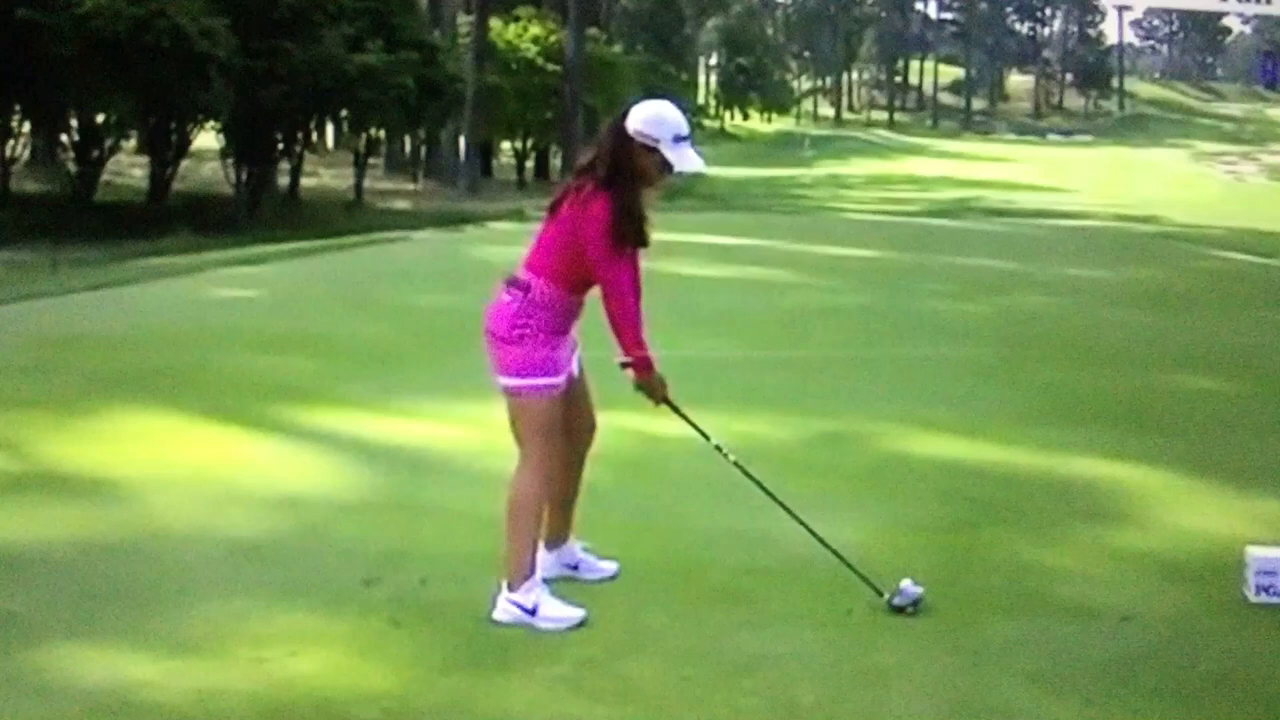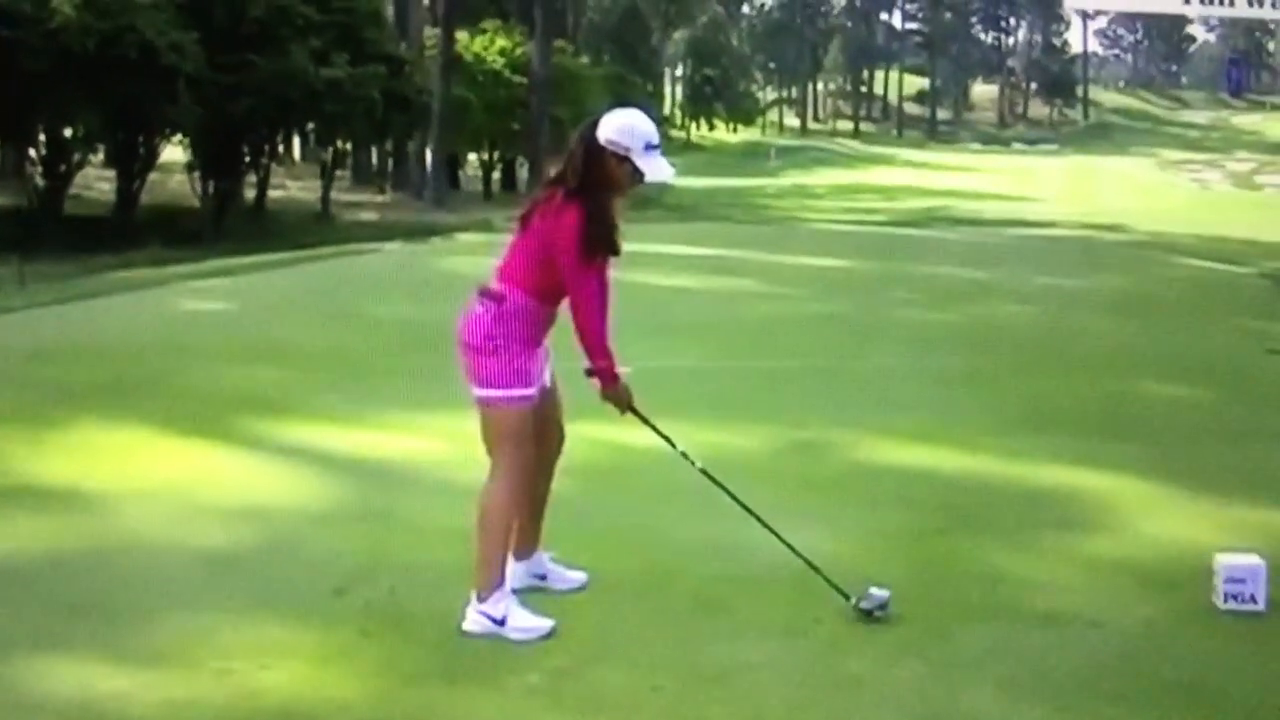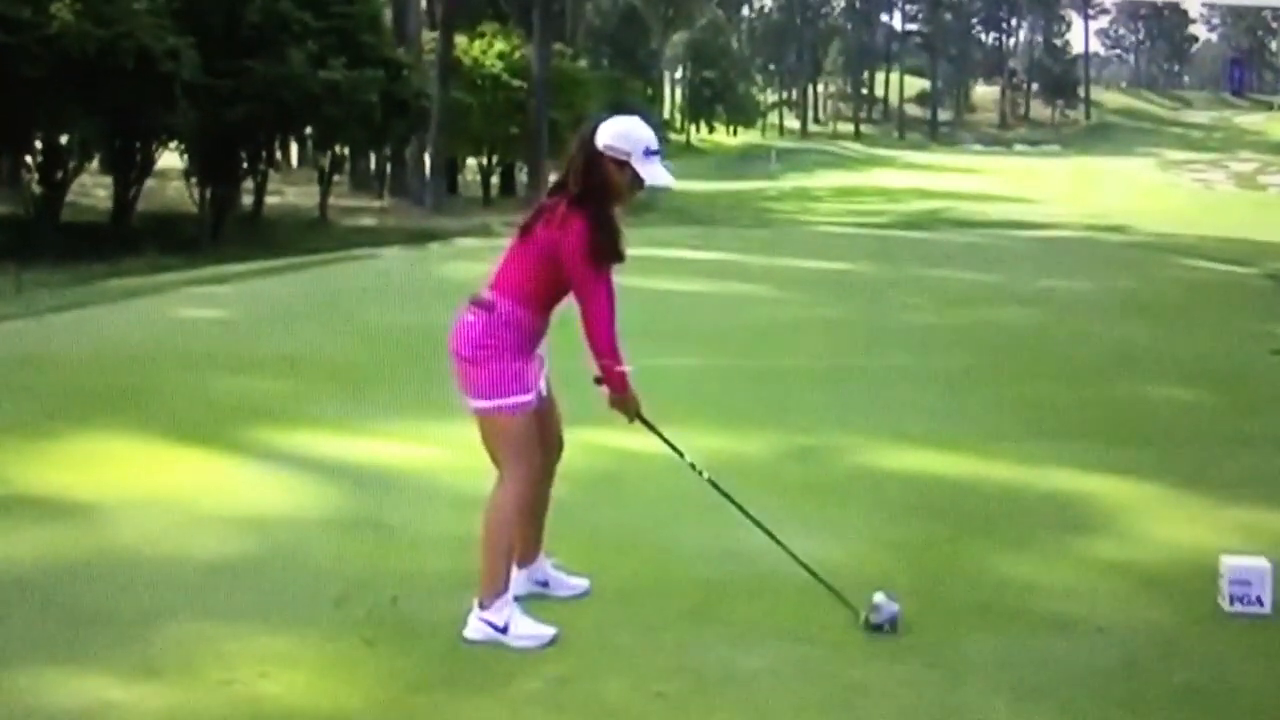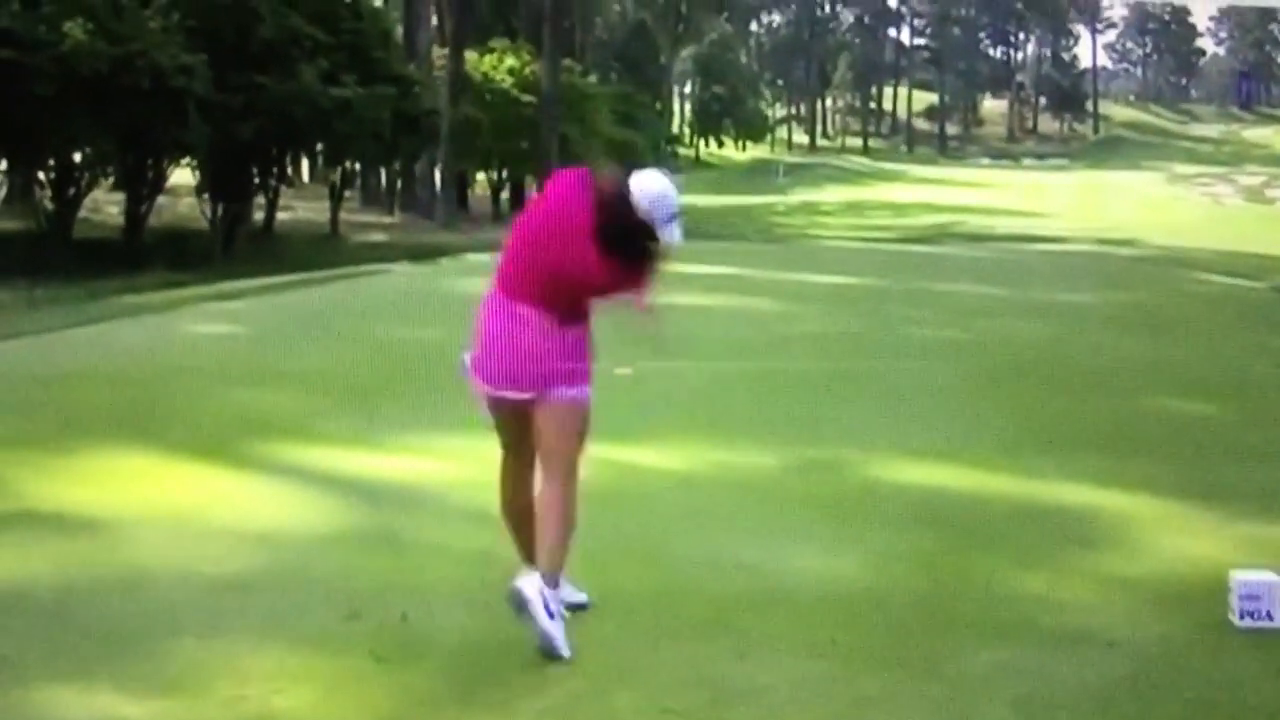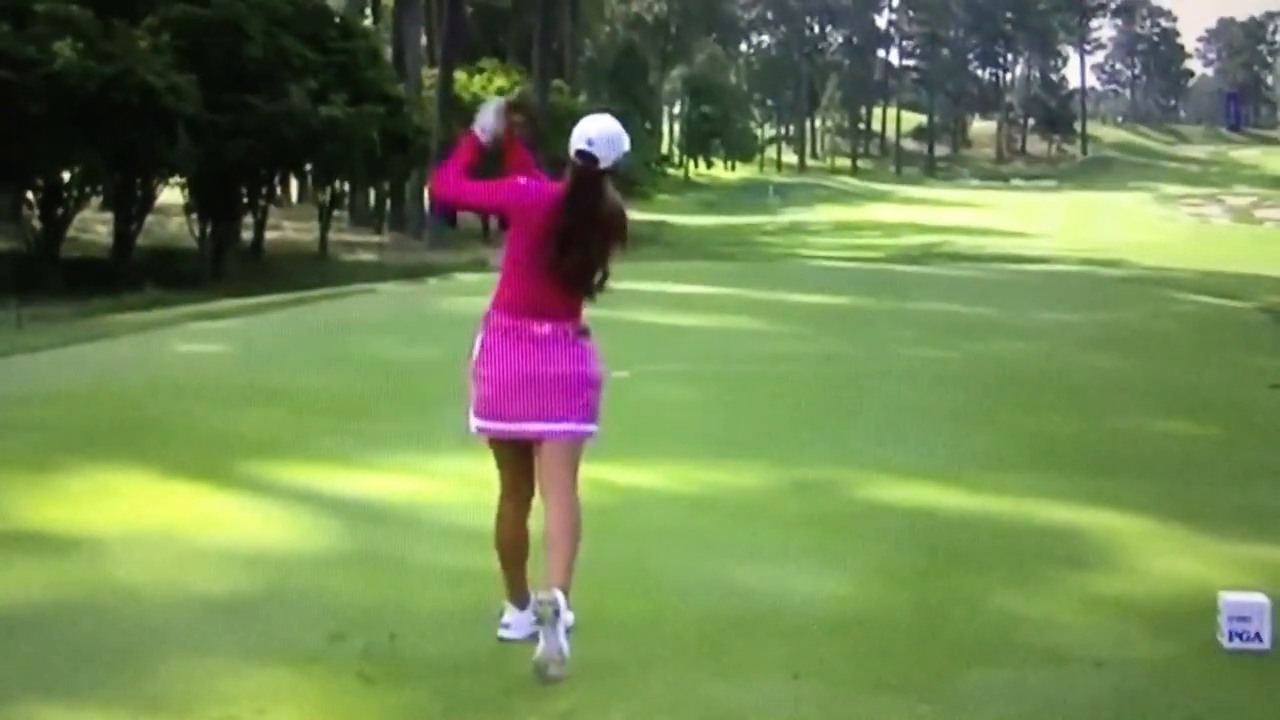
dt=1s
person 1, frame 1
left shoulder: (618, 198)
right shoulder: (597, 205)
left elbow: (626, 279)
right elbow: (615, 292)
left wrist: (638, 355)
right wrist: (644, 365)
left hip: (553, 324)
right hip: (525, 324)
left knee: (580, 431)
right knee: (540, 455)
left ankle: (557, 549)
right ankle: (518, 592)
person 1, frame 2
left shoulder: (590, 206)
right shoulder: (568, 213)
left elbow: (594, 288)
right elbow: (583, 301)
left wrist: (603, 366)
right wrist: (608, 375)
left hip: (525, 334)
right hip: (500, 334)
left knee: (549, 443)
right knee: (511, 464)
left ankle: (526, 560)
right ankle: (487, 603)
person 1, frame 3
left shoulder: (593, 215)
right shoulder: (572, 221)
left elbow: (601, 294)
right elbow: (593, 306)
left wrist: (615, 372)
right wrist: (618, 381)
left hip: (517, 340)
right hip: (493, 341)
left knee: (548, 450)
right knee: (519, 471)
left ankle: (528, 567)
right ankle: (490, 611)
person 1, frame 4
left shoulder: (571, 185)
right shoulder: (603, 261)
right elbow: (630, 280)
left hip: (498, 334)
right hip: (555, 349)
left knee: (518, 463)
right knee: (559, 477)
left ankle: (536, 577)
right ankle: (544, 586)
person 1, frame 5
left shoulder: (526, 195)
right shoulder: (610, 217)
left elbow: (444, 187)
left wrist: (480, 134)
right wrist: (519, 150)
left hip: (505, 350)
right hip: (565, 357)
left knee: (514, 491)
right knee: (560, 489)
left ankle: (519, 608)
right ankle: (555, 601)
